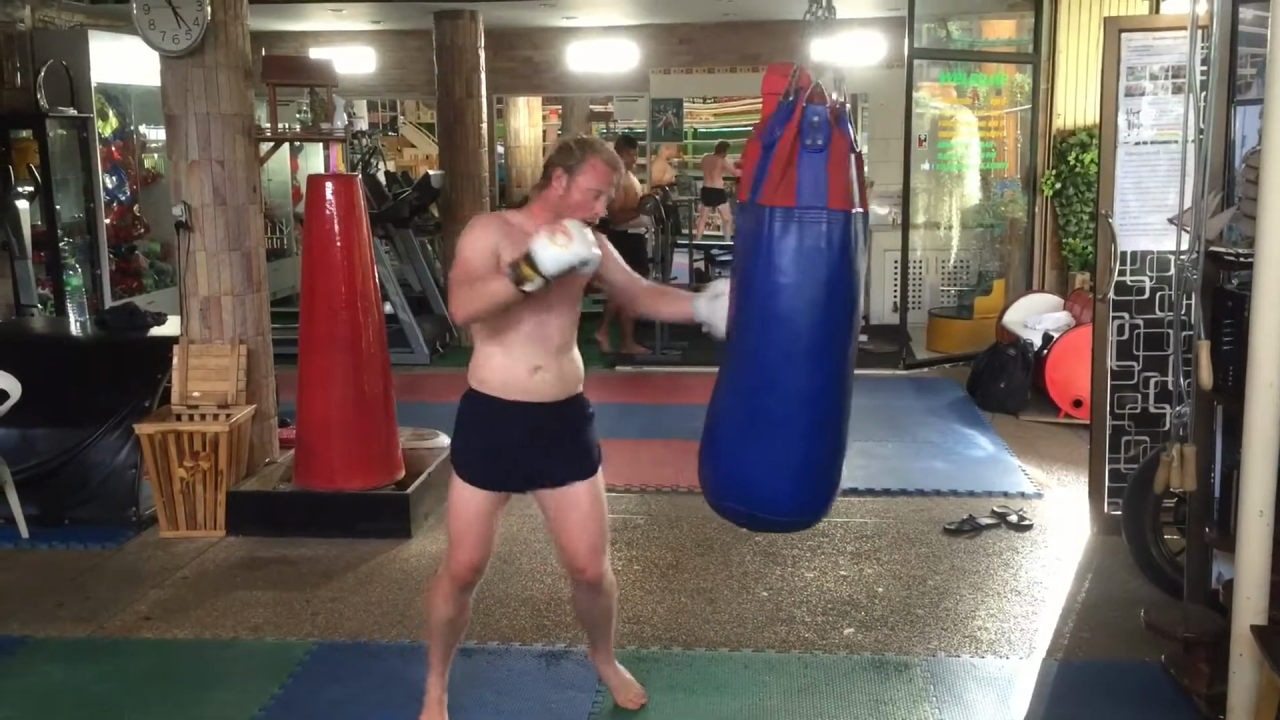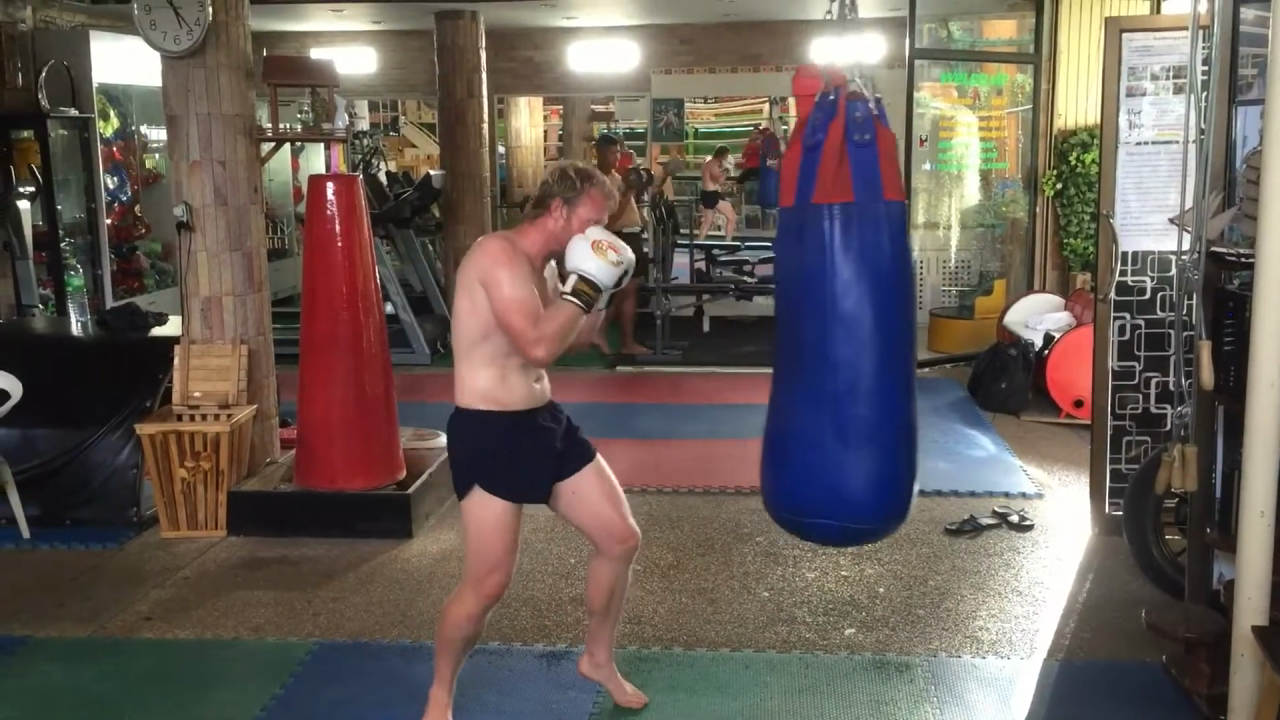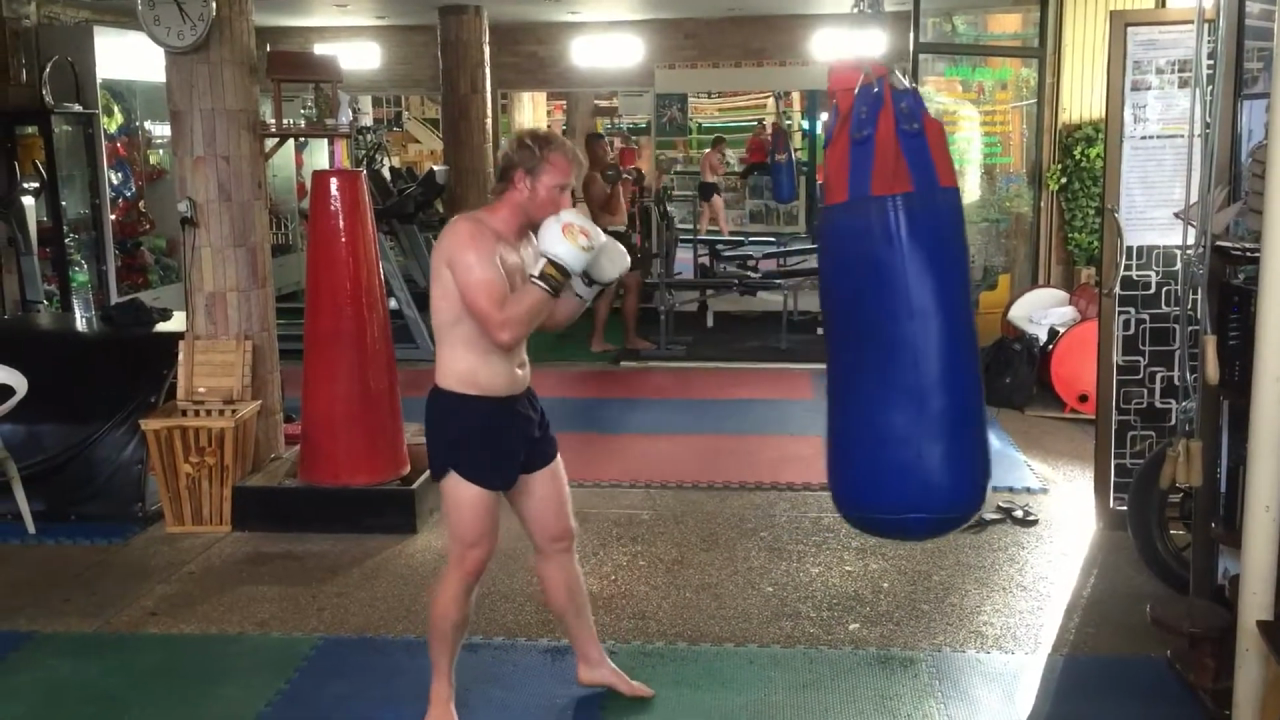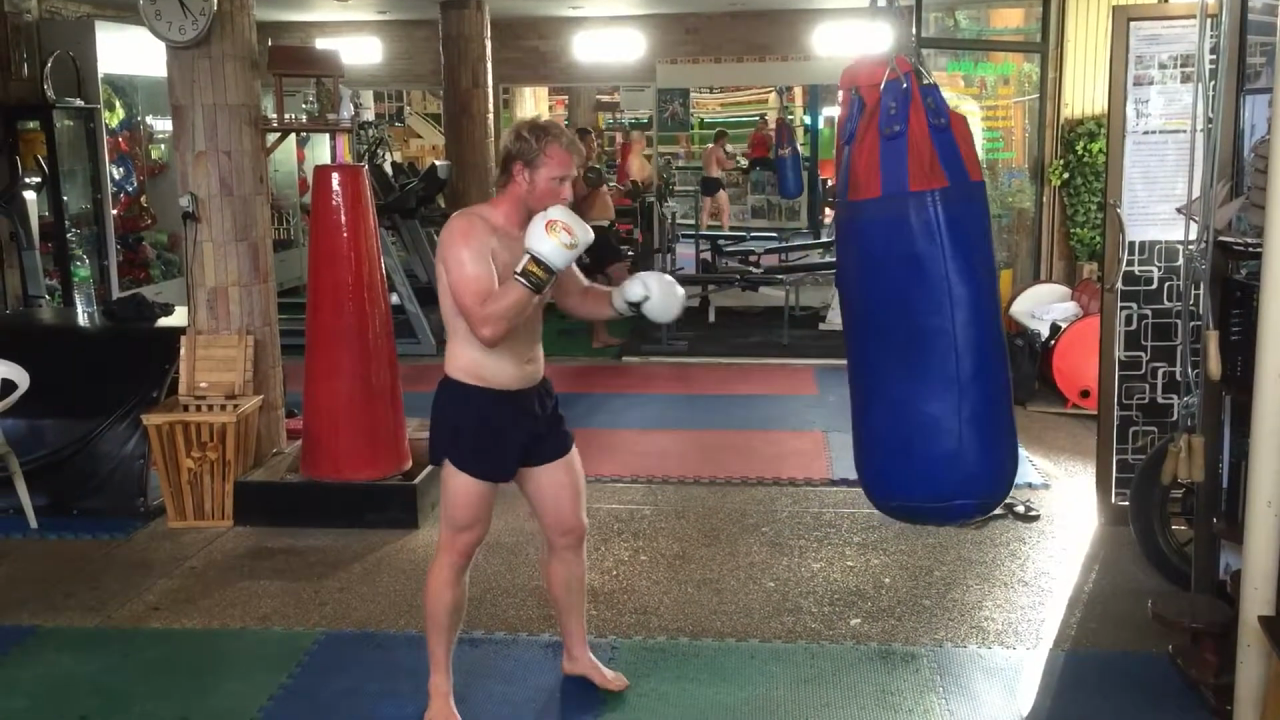
dt=0.3s
person 1, frame 1
left shoulder: (588, 245)
right shoulder: (490, 231)
left elbow: (643, 297)
right elbow: (463, 306)
left wrist: (704, 304)
right wrist: (535, 269)
left hip: (564, 417)
right hip: (491, 416)
left knee: (588, 567)
right knee: (463, 567)
left ankle: (604, 659)
person 1, frame 2
left shoulder: (541, 264)
right shoulder: (499, 255)
left elbow: (570, 339)
right elbow: (538, 347)
left wrist: (600, 286)
right wrist: (586, 283)
left hip: (545, 420)
right hip: (488, 432)
left knee: (620, 539)
right knee: (488, 582)
left ankle: (599, 660)
person 1, frame 3
left shoulder: (527, 240)
right shoulder: (469, 236)
left elbow: (549, 318)
right elbow: (505, 330)
left wrist: (587, 279)
right wrist: (555, 266)
left hip: (519, 406)
right hip: (466, 415)
left knee: (557, 539)
right knee: (469, 559)
left ankle: (593, 661)
person 1, frame 4
left shoulder: (546, 227)
right shoulder: (467, 230)
left elbow: (578, 300)
right elbow: (487, 326)
left wrist: (630, 293)
right wrist: (538, 266)
left hip: (535, 399)
right hip: (474, 406)
left knee: (569, 532)
right knee: (460, 547)
left ankle: (577, 653)
person 2, frame 1
left shoulder: (627, 174)
right shoulder: (616, 180)
right elbow: (616, 216)
right wrist: (640, 209)
left hip: (634, 235)
right hip: (626, 237)
left ankle: (604, 331)
right ankle: (628, 343)
person 2, frame 2
left shoulder: (614, 176)
right elbow: (615, 214)
left wrist: (636, 187)
right wrist: (629, 190)
left hip: (631, 235)
right hip: (623, 238)
left knee: (621, 289)
right knee: (630, 290)
left ankle: (602, 333)
right ankle: (628, 343)
person 2, frame 3
left shoulder: (604, 175)
right shoulder: (593, 179)
left elbow: (619, 201)
right elbow: (611, 208)
left wrist: (626, 182)
right wrist: (617, 183)
left hip: (616, 235)
right hip: (610, 236)
left knee: (610, 288)
right knee: (633, 284)
left ankle: (598, 340)
right ankle: (631, 338)
person 2, frame 4
left shoulder: (590, 170)
right shoulder: (579, 174)
right elbow: (580, 208)
left wrist: (614, 188)
right wrist: (595, 190)
left hip: (605, 229)
right hip: (596, 232)
left knee: (602, 282)
right knee: (619, 277)
left ankle: (599, 335)
right ankle: (601, 330)
